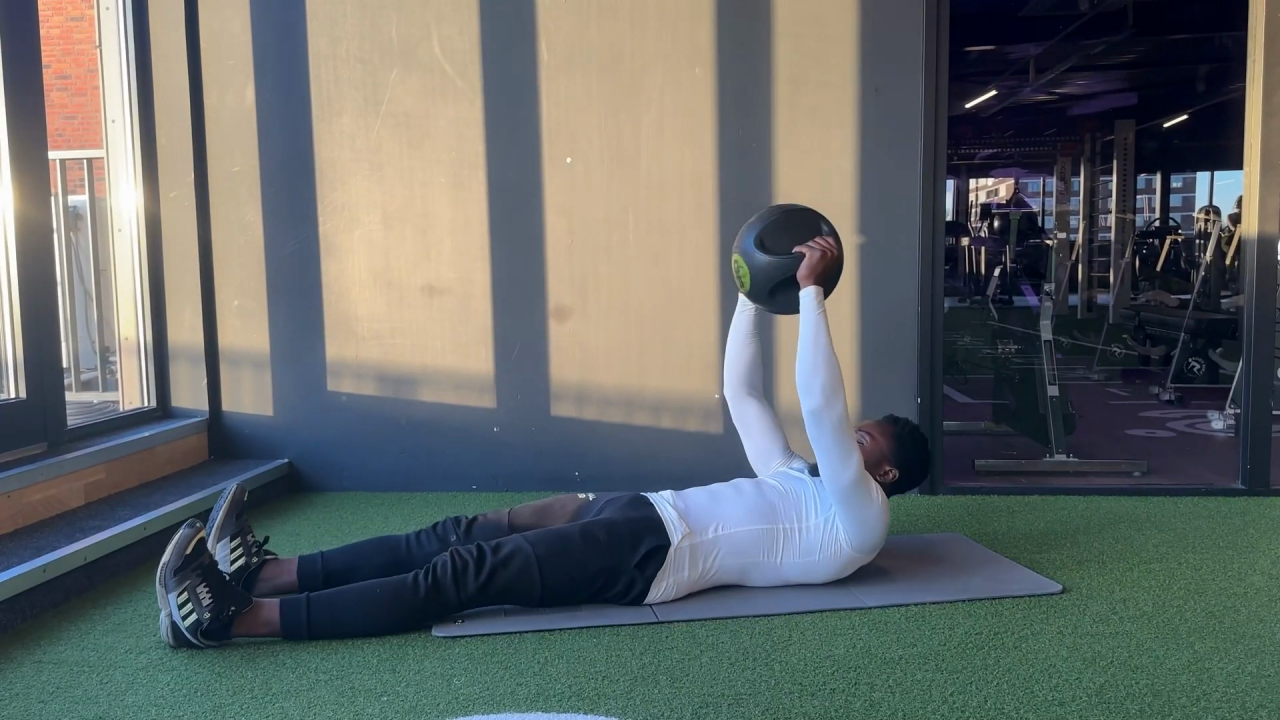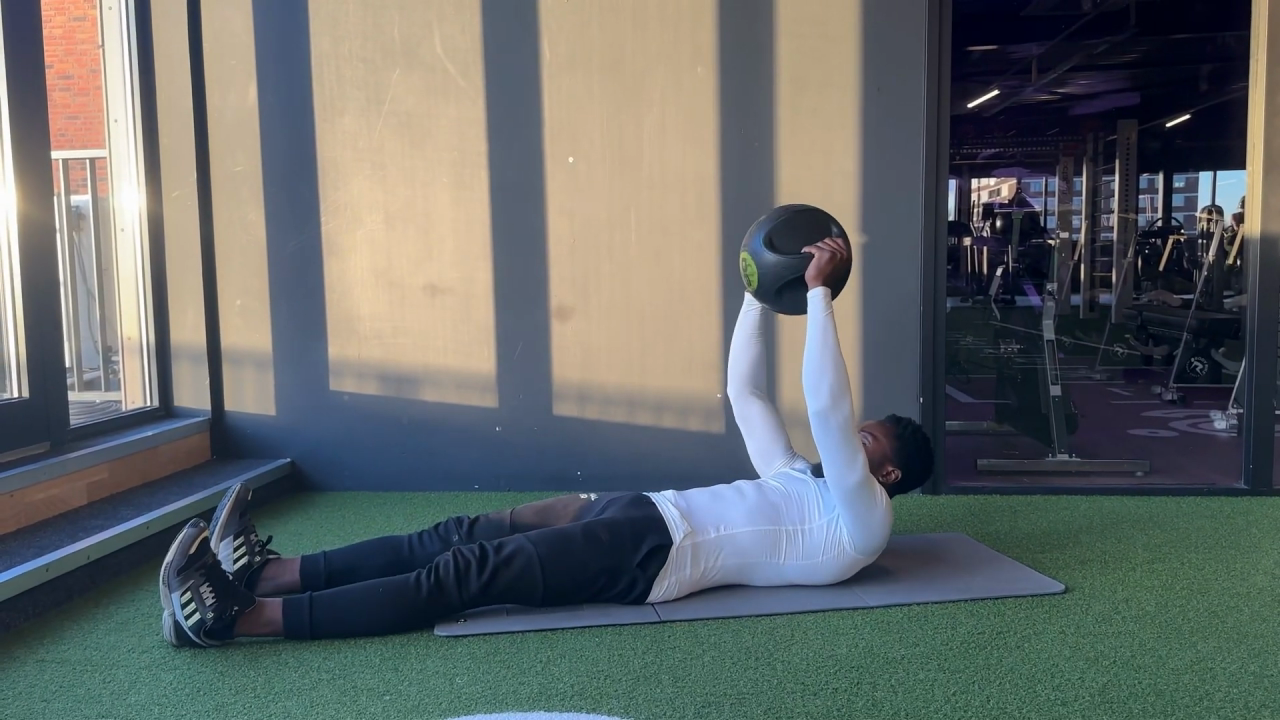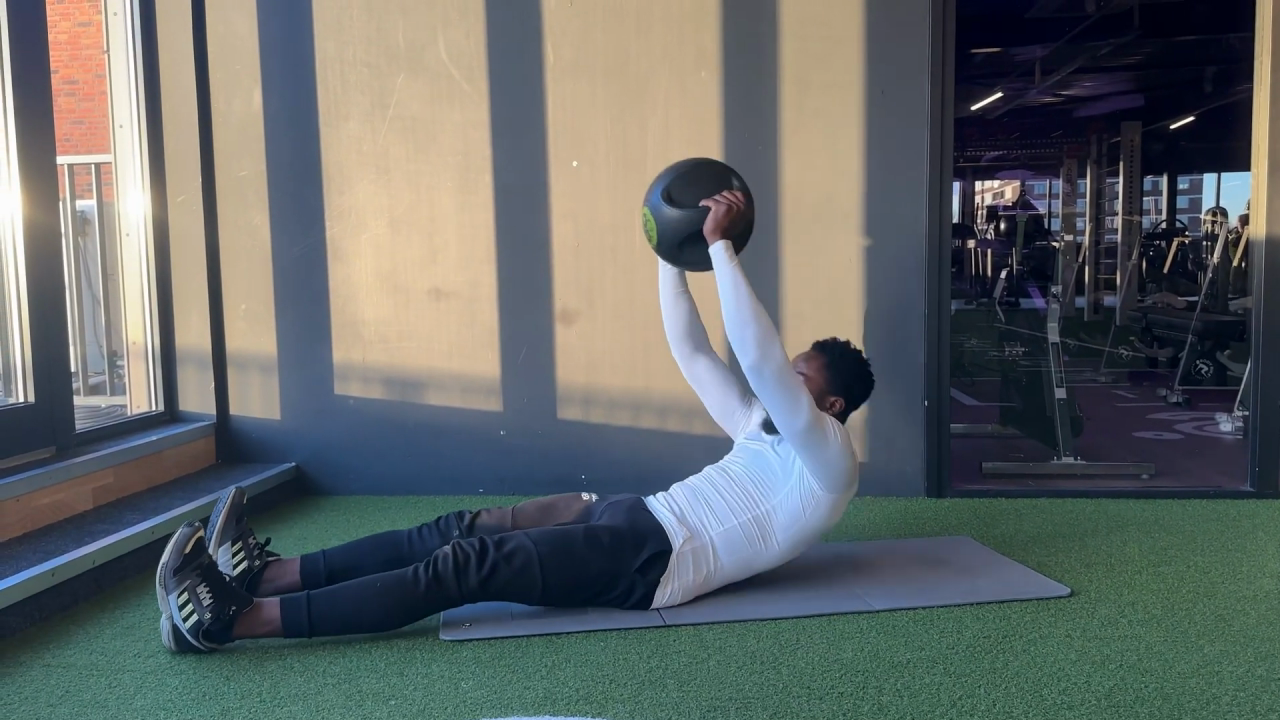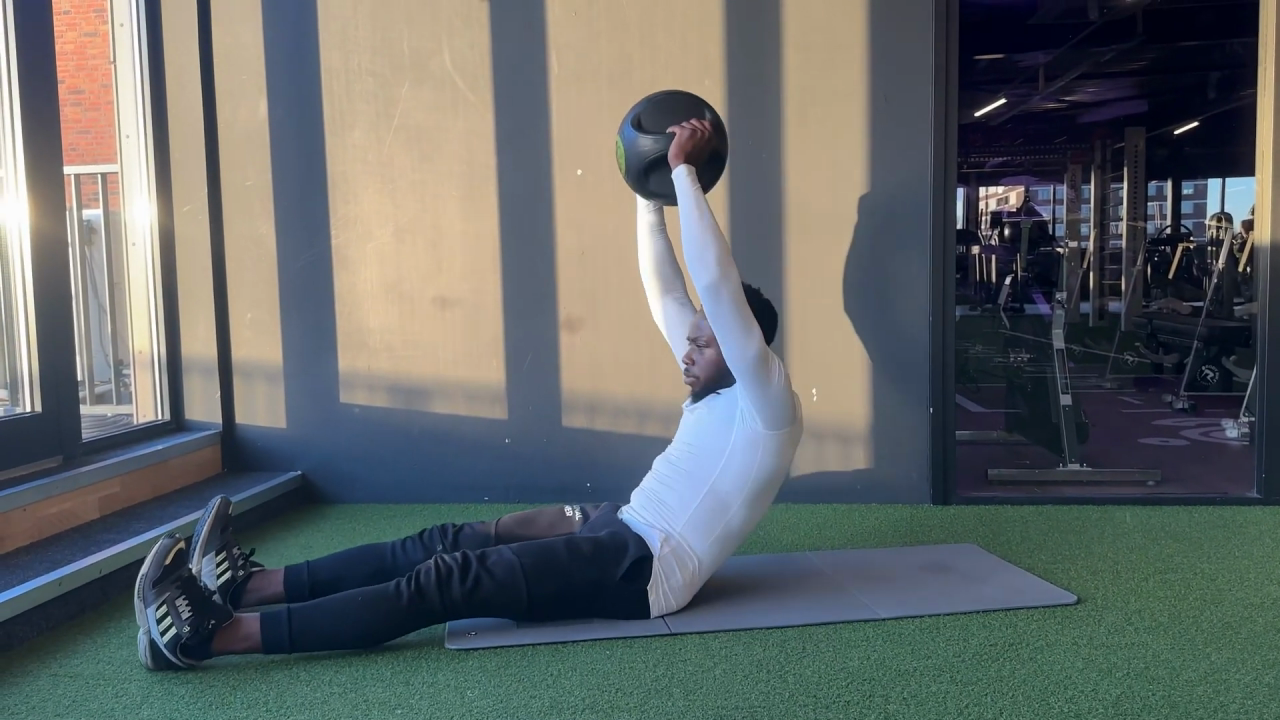
dt=0.5s
person 1, frame 1
left shoulder: (859, 520)
right shoulder: (797, 481)
left elbow: (821, 406)
right elbow: (742, 396)
left wrist: (811, 290)
right wrist: (752, 295)
left hip: (650, 551)
right hip: (636, 512)
left knee: (466, 573)
right knee: (455, 537)
left ankle: (236, 616)
right ankle: (266, 569)
person 1, frame 2
left shoulder: (863, 521)
right shoulder: (800, 480)
left elbow: (827, 409)
right elbow: (745, 392)
left wrist: (820, 291)
right wrist: (760, 289)
left hip: (651, 552)
right hip: (637, 513)
left knee: (467, 574)
right knee: (457, 537)
left ankle: (240, 616)
right ankle: (266, 569)
person 1, frame 3
left shoulder: (829, 463)
right shoulder: (765, 431)
left elbow: (759, 359)
right elbow: (691, 351)
left wrist: (720, 245)
left hip: (650, 557)
right hip: (632, 514)
left knee: (470, 565)
right knee: (459, 531)
left ankle: (236, 617)
right ankle: (268, 571)
person 1, frame 4
left shoulder: (767, 405)
right shoulder: (716, 388)
left elbow: (720, 289)
right elbow: (664, 292)
left wrist: (684, 170)
right wrist: (650, 194)
left hip: (641, 569)
right hip: (614, 526)
left knee: (449, 582)
right knee: (445, 544)
right ankle: (247, 582)
